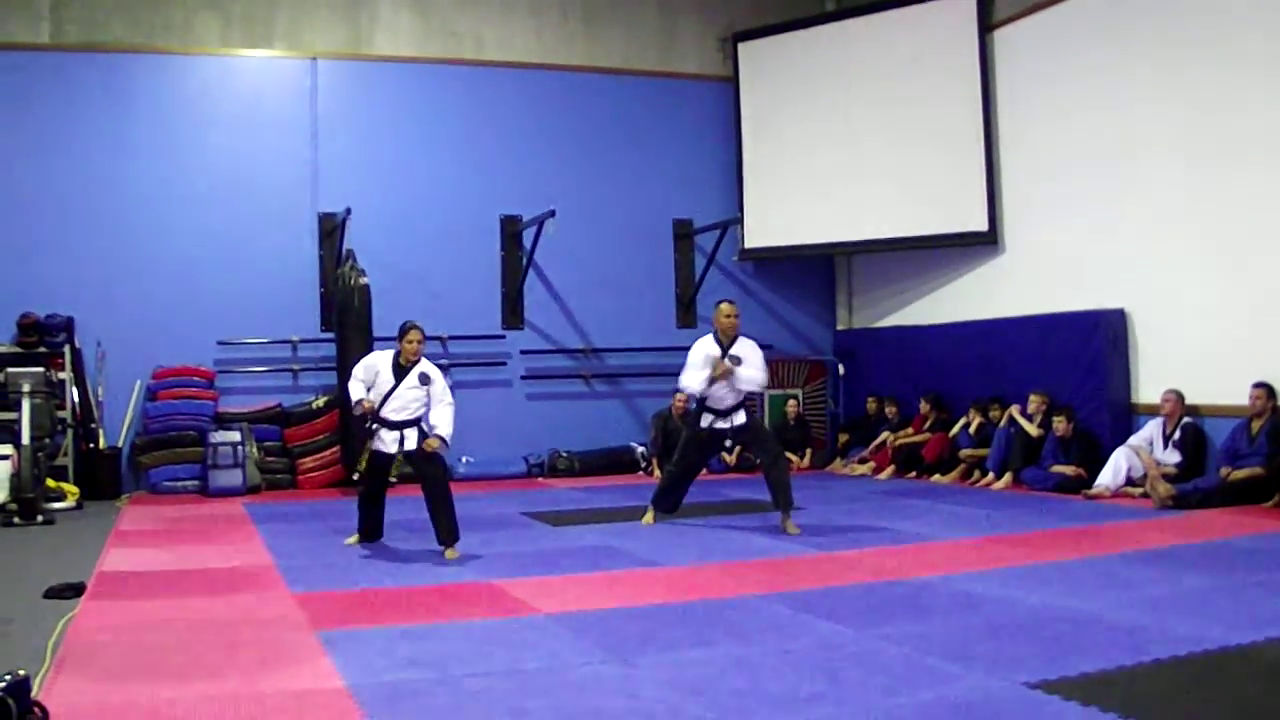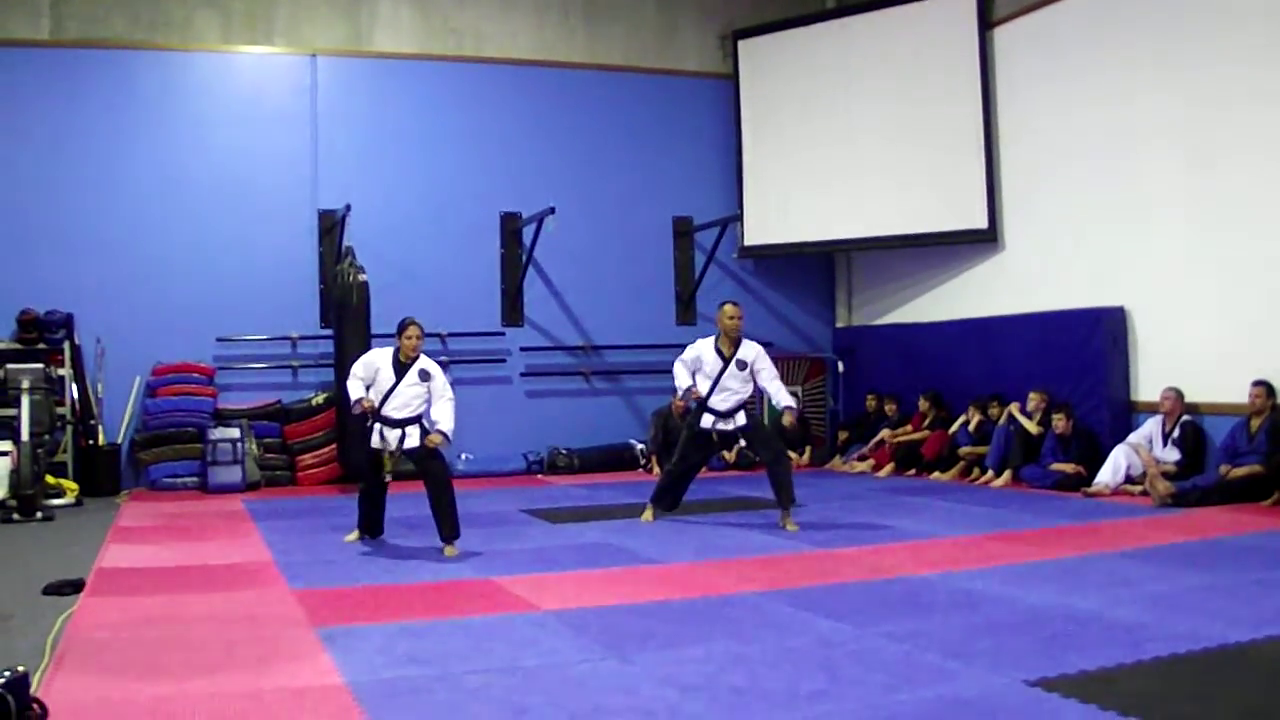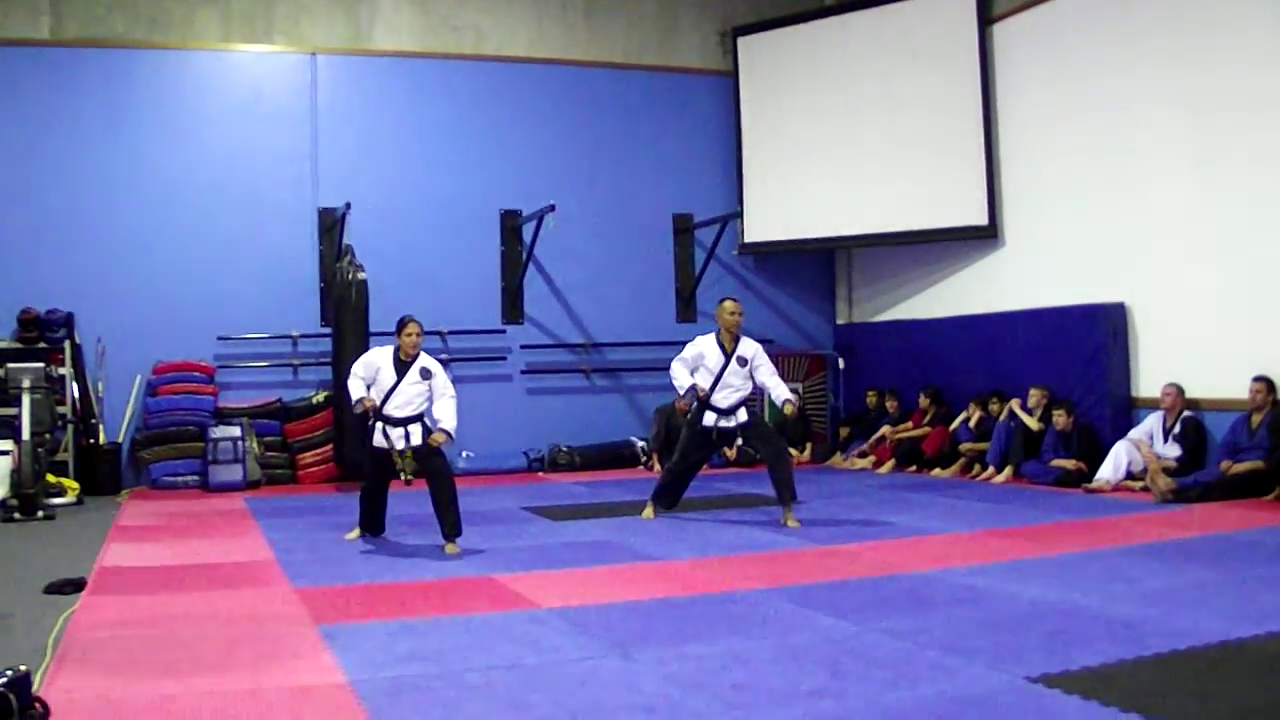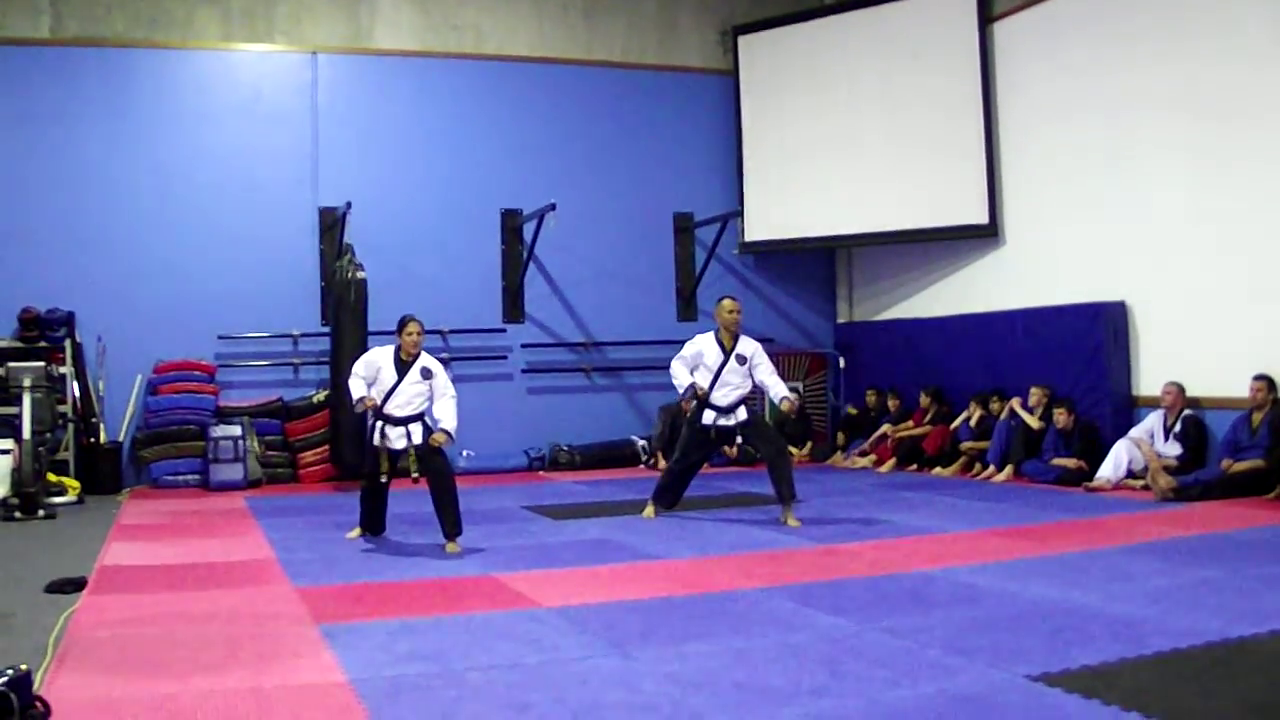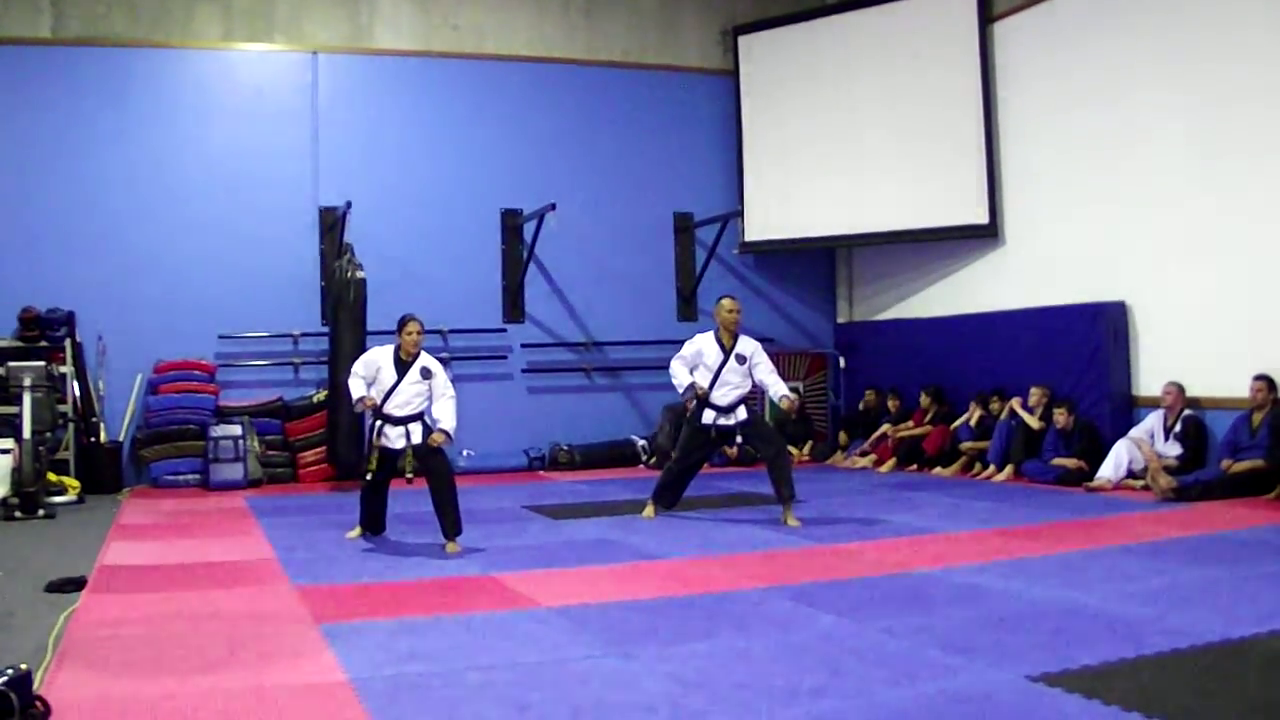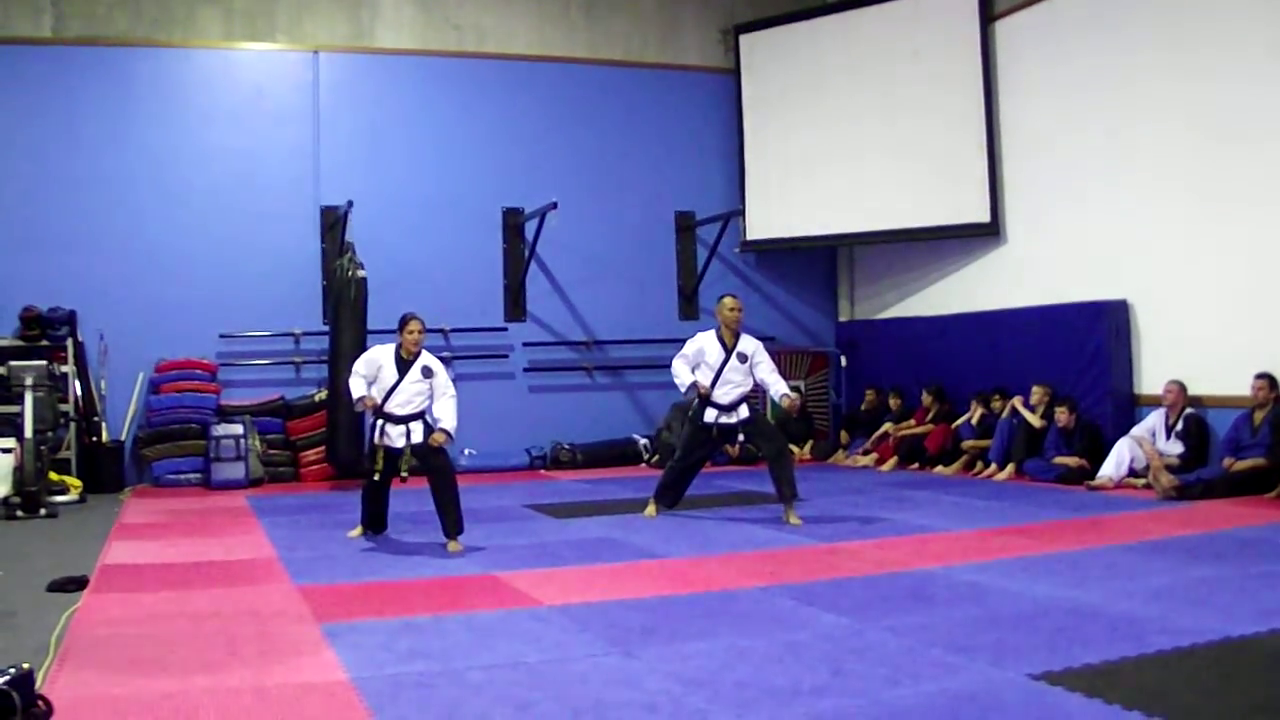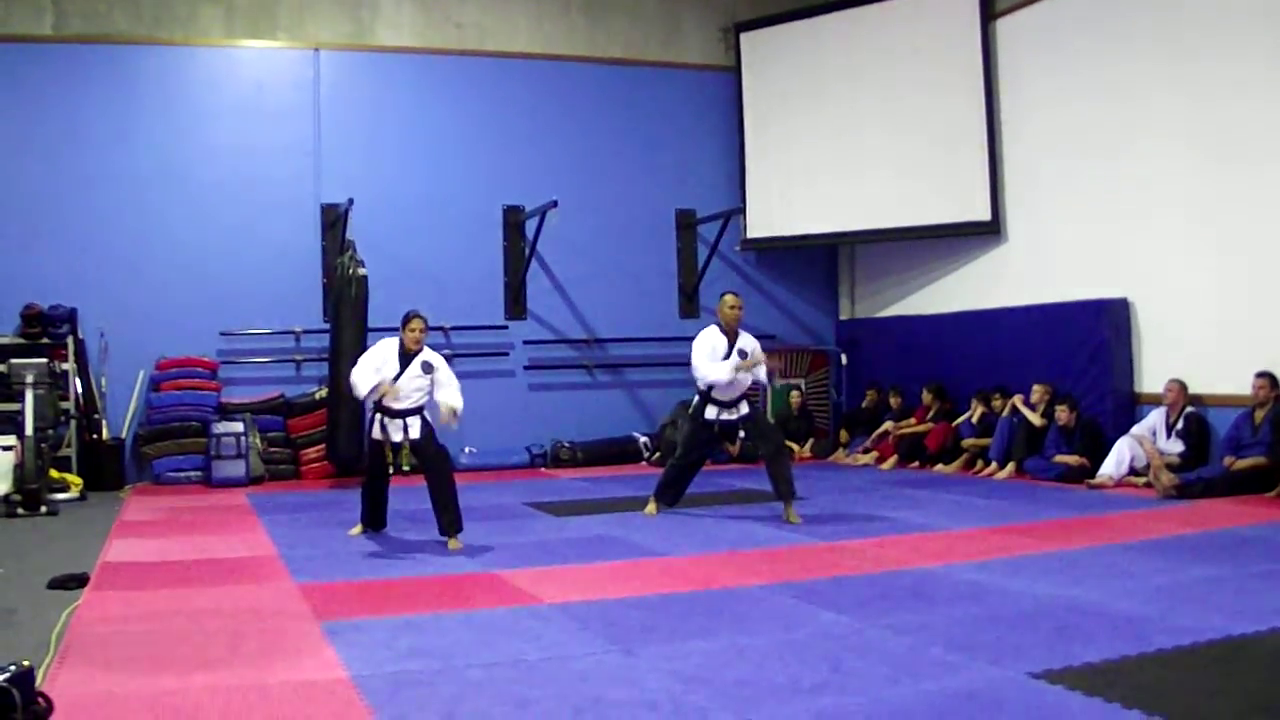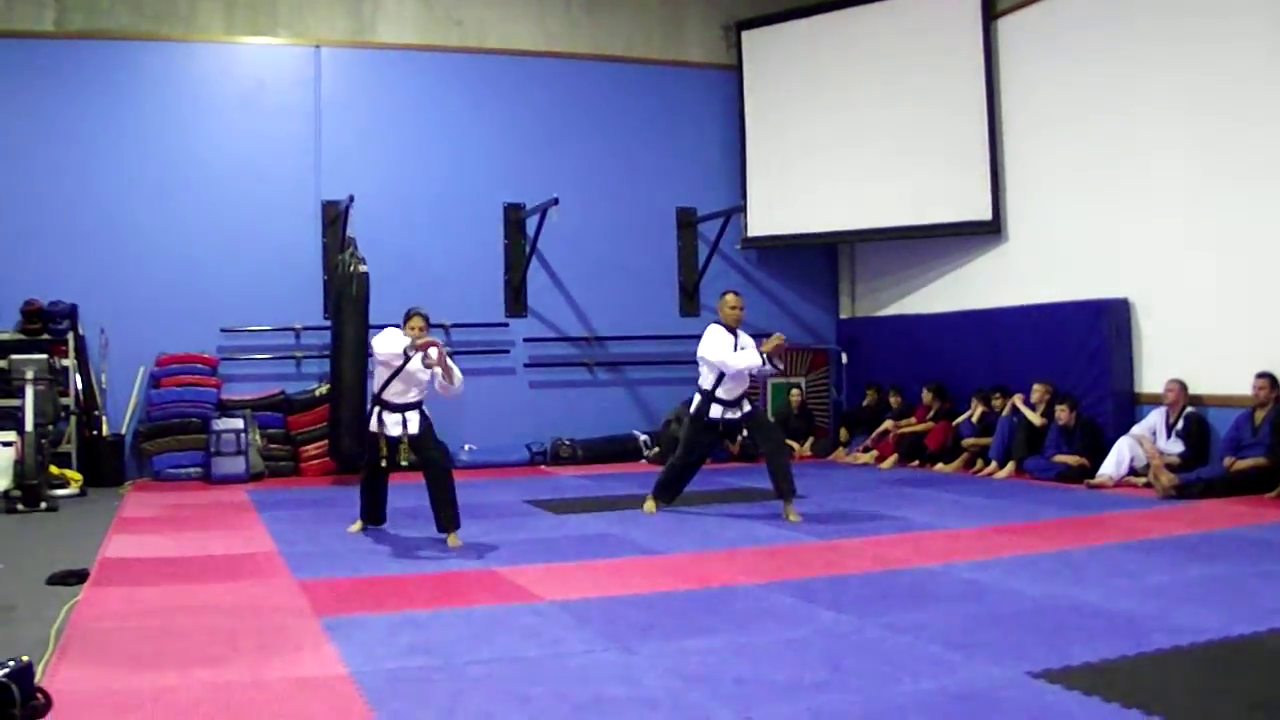
dt=0.2s
person 1, frame 1
left shoulder: (430, 372)
right shoulder: (378, 360)
left elbow: (443, 404)
right elbow: (357, 378)
left wrist: (439, 435)
right wrist: (361, 400)
left hip: (413, 436)
right hip: (381, 434)
left knee: (436, 482)
right knee: (371, 485)
left ankle: (449, 542)
right ankle: (366, 532)
person 1, frame 2
left shoulder: (430, 368)
right shoulder: (378, 358)
left elbow: (444, 400)
right elbow: (355, 377)
left wrist: (441, 431)
right wrist: (360, 399)
left hip: (415, 433)
right hip: (382, 432)
left knee: (439, 479)
right knee: (372, 483)
left ankle: (449, 539)
right ankle: (366, 529)
person 1, frame 3
left shoulder: (430, 365)
right shoulder: (378, 357)
left elbow: (446, 398)
right elbow: (356, 376)
left wrist: (444, 429)
right wrist: (362, 398)
left hip: (417, 431)
right hip: (384, 431)
left knee: (442, 478)
right knee: (374, 481)
left ankle: (450, 537)
right ankle: (367, 527)
person 1, frame 4
left shoulder: (431, 365)
right shoulder: (379, 356)
left elbow: (446, 398)
right elbow: (357, 376)
left wrist: (445, 429)
right wrist: (363, 398)
left hip: (417, 430)
right hip: (385, 430)
left knee: (442, 477)
right knee: (375, 480)
left ankle: (451, 536)
right ankle: (367, 526)
person 1, frame 5
left shoulder: (431, 365)
right shoulder: (378, 356)
left elbow: (445, 398)
right elbow: (357, 376)
left wrist: (444, 430)
right wrist: (362, 397)
left hip: (417, 430)
right hip: (385, 429)
left knee: (442, 476)
right knee: (375, 479)
left ankle: (451, 536)
right ankle: (368, 525)
person 1, frame 6
left shoulder: (431, 364)
right shoulder: (379, 355)
left elbow: (445, 397)
right elbow: (357, 375)
left wrist: (444, 429)
right wrist: (362, 397)
left hip: (418, 429)
right hip: (385, 428)
left knee: (443, 475)
right knee: (377, 478)
left ankle: (452, 535)
right ankle: (369, 525)
person 1, frame 7
left shoulder: (433, 359)
right shoulder: (385, 347)
left elbow: (449, 388)
right elbow: (361, 371)
left wrist: (451, 408)
right wrist: (379, 386)
left hip: (416, 424)
right hip: (384, 423)
left knee: (440, 472)
right knee: (375, 475)
left ankle: (451, 532)
right ankle: (369, 522)
person 1, frame 8
left shoulder: (432, 352)
right shoulder: (390, 336)
left elbow: (451, 385)
right elbow: (381, 349)
left wrist: (444, 366)
right wrist: (413, 346)
left hip: (414, 419)
right hip: (383, 417)
left knee: (439, 467)
right knee: (374, 470)
left ankle: (450, 528)
right ankle: (368, 518)
person 2, frame 1
left shoulder: (748, 346)
right shoulder: (702, 346)
left elbow: (758, 381)
right elbow: (688, 383)
left wrist: (730, 372)
right wrist: (712, 375)
left hip: (738, 418)
right hip: (706, 418)
left knee: (774, 457)
right knee: (682, 464)
left ankle: (786, 517)
right ankle: (654, 508)
person 2, frame 2
left shoulder: (754, 351)
right shoulder: (701, 347)
left elbow: (771, 382)
right elbow: (681, 365)
left wrist: (788, 407)
right wrist: (687, 388)
left hip: (739, 418)
right hip: (706, 419)
left knee: (776, 455)
right knee: (682, 464)
left ankle: (786, 514)
right ankle: (653, 505)
person 2, frame 3
left shoulder: (752, 348)
right shoulder: (702, 344)
left elbow: (770, 378)
right elbow: (678, 366)
left wrist: (786, 400)
right wrist: (691, 388)
left hip: (740, 415)
right hip: (707, 416)
left knee: (777, 451)
right knee: (683, 462)
left ankle: (787, 511)
right ankle: (654, 503)
person 2, frame 4
left shoulder: (751, 347)
right shoulder: (701, 343)
left elbow: (768, 376)
right elbow: (677, 365)
left wrist: (784, 397)
right wrist: (691, 387)
left hip: (739, 414)
right hip: (706, 415)
left knee: (777, 450)
right knee: (683, 461)
left ankle: (787, 510)
right ankle: (654, 502)
person 2, frame 5
left shoulder: (751, 346)
right shoulder: (701, 342)
left elbow: (768, 375)
right elbow: (677, 365)
left wrist: (784, 396)
right wrist: (690, 386)
left hip: (739, 414)
right hip: (706, 415)
left knee: (776, 450)
right knee: (683, 460)
left ankle: (787, 510)
right ankle: (654, 502)
person 2, frame 6
left shoulder: (752, 345)
right shoulder: (702, 341)
left elbow: (768, 374)
right elbow: (679, 364)
left wrist: (784, 394)
right wrist: (693, 385)
left hip: (740, 412)
right hip: (708, 413)
left knee: (778, 448)
right knee: (685, 459)
left ankle: (788, 509)
right ankle: (656, 501)
person 2, frame 7
left shoulder: (748, 341)
right shoulder: (707, 337)
left elbow: (759, 372)
right elbow: (703, 370)
left wrist: (768, 368)
right wrist: (738, 367)
left hip: (740, 409)
right hip: (709, 410)
left knee: (775, 446)
right knee: (686, 457)
left ankle: (788, 506)
right ankle: (656, 499)
person 2, frame 8
left shoulder: (743, 338)
right shoulder: (713, 335)
left elbow: (758, 367)
right elbow: (730, 362)
left wrist: (772, 355)
right wrist: (762, 351)
left hip: (739, 407)
right hip: (710, 409)
left knee: (775, 444)
right knee: (687, 456)
left ankle: (788, 505)
right ankle: (655, 496)
